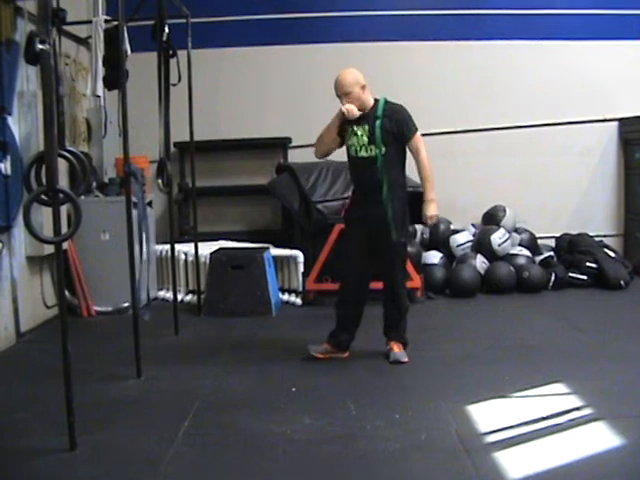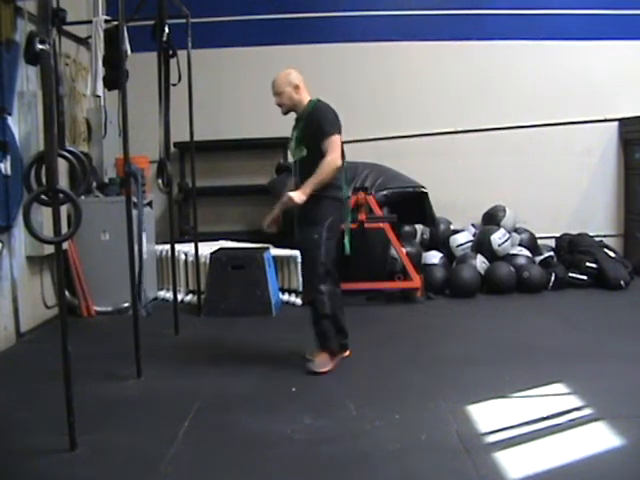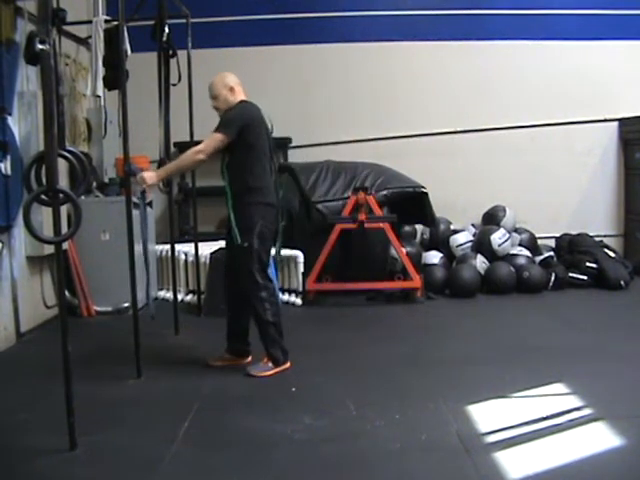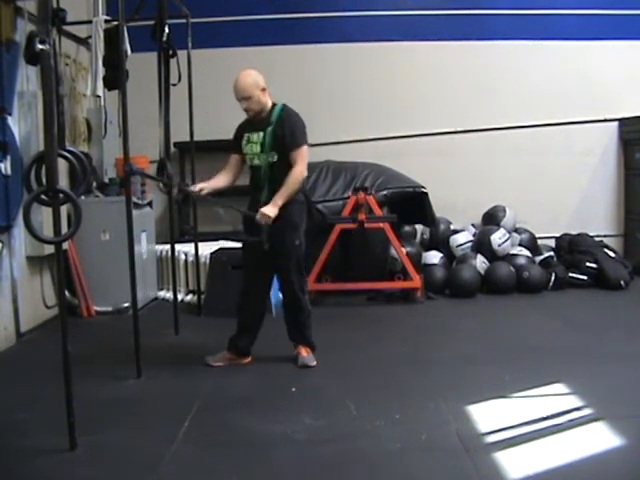
dt=1s
person 1, frame 1
left shoulder: (394, 113)
right shoulder: (347, 123)
left elbow: (420, 154)
right elbow: (320, 151)
left wrist: (430, 198)
right wrist: (339, 117)
left hip: (391, 209)
right hip: (359, 209)
left knee: (394, 276)
right knee: (352, 277)
left ankle: (396, 340)
right ankle: (340, 342)
person 1, frame 2
left shoulder: (321, 113)
right shoulder: (301, 123)
left elbow: (334, 159)
left wrist: (304, 193)
right wrist: (279, 207)
left hip: (325, 205)
right hip: (308, 207)
left knee: (317, 274)
right knee: (323, 276)
left ankle: (329, 348)
right ankle: (338, 343)
person 1, frame 3
left shoulder: (241, 114)
right shoulder: (248, 118)
left elbow: (201, 153)
left wrist: (159, 174)
right wrist: (230, 215)
left hip: (255, 212)
right hip: (247, 212)
left knee: (256, 282)
right knee: (235, 283)
left ankle: (277, 356)
right ankle: (238, 349)
person 1, frame 4
left shoulder: (288, 120)
right shoulder: (244, 129)
left elbow: (300, 169)
right elbow: (231, 172)
left wrist: (276, 205)
right wrist: (207, 185)
left hip: (287, 212)
right hip: (257, 213)
left knee: (293, 283)
right knee: (251, 284)
left ankle: (304, 345)
right ankle: (240, 349)
